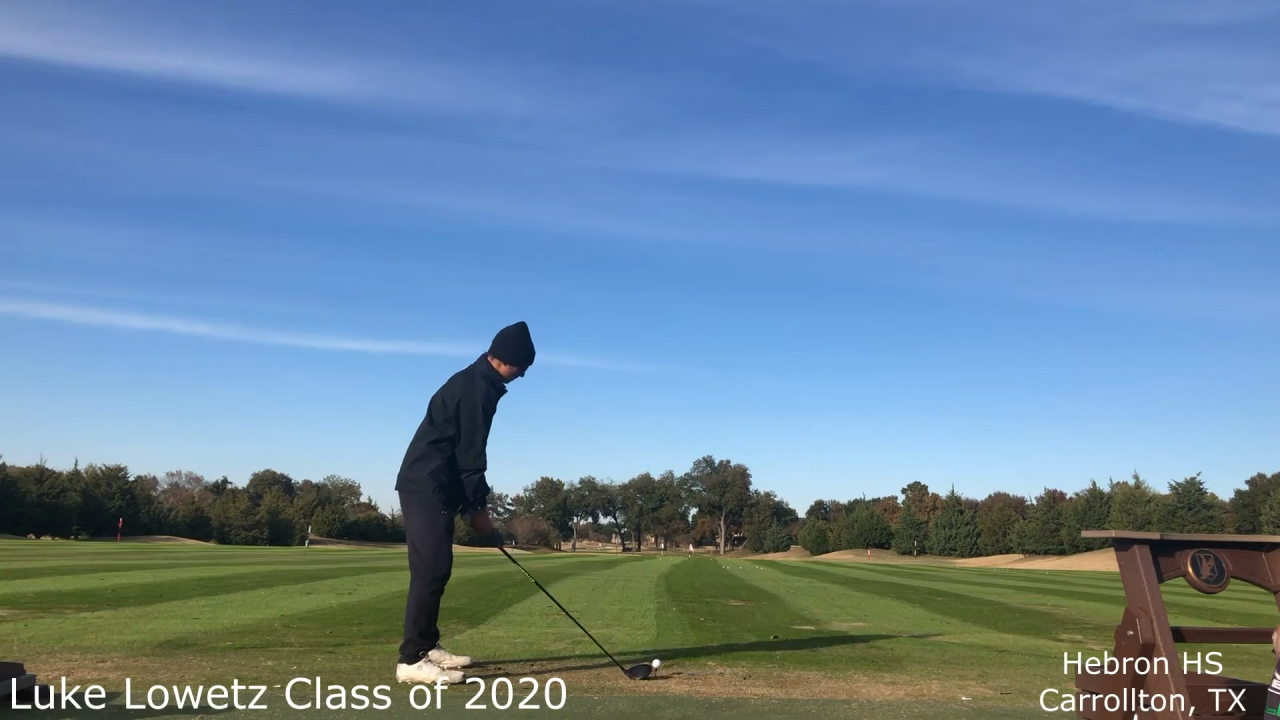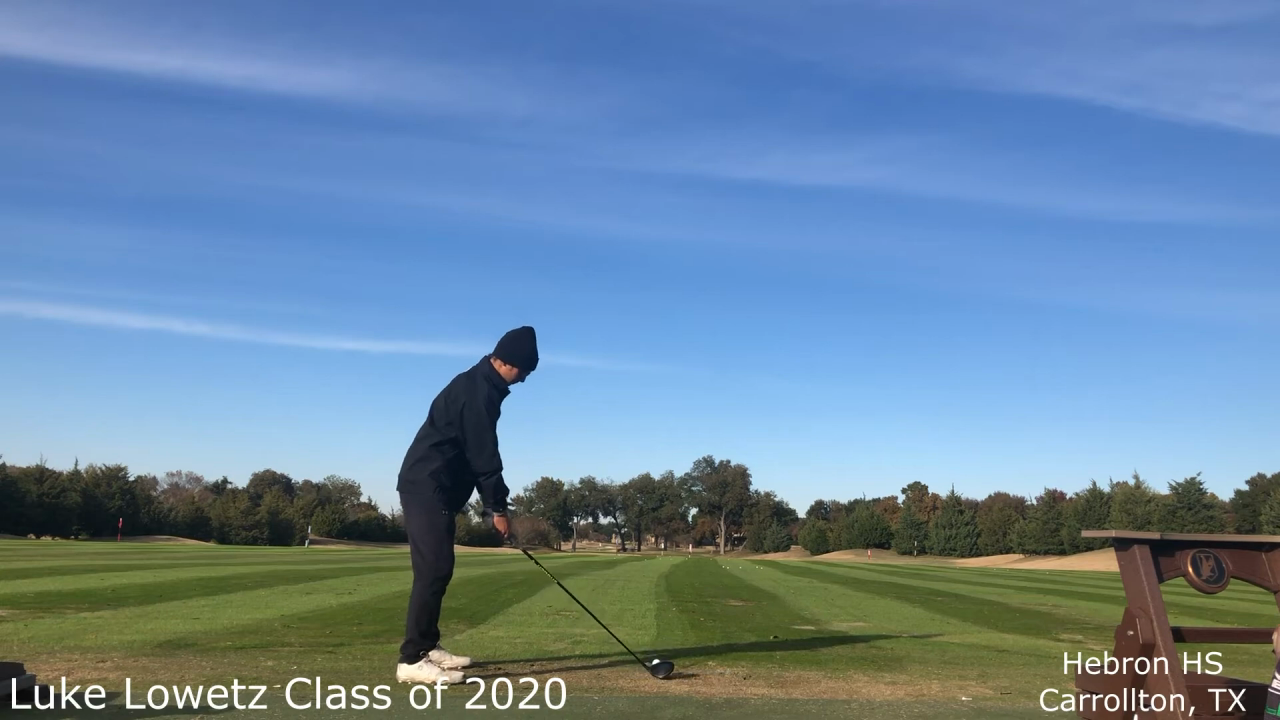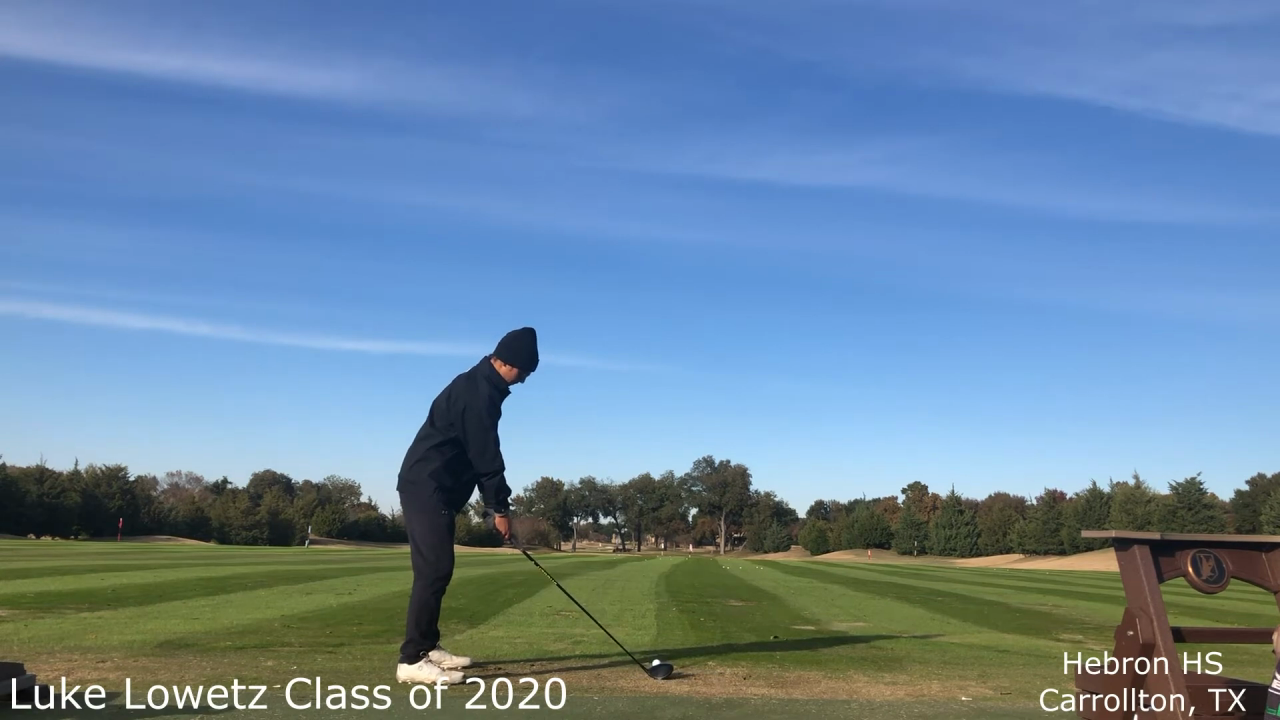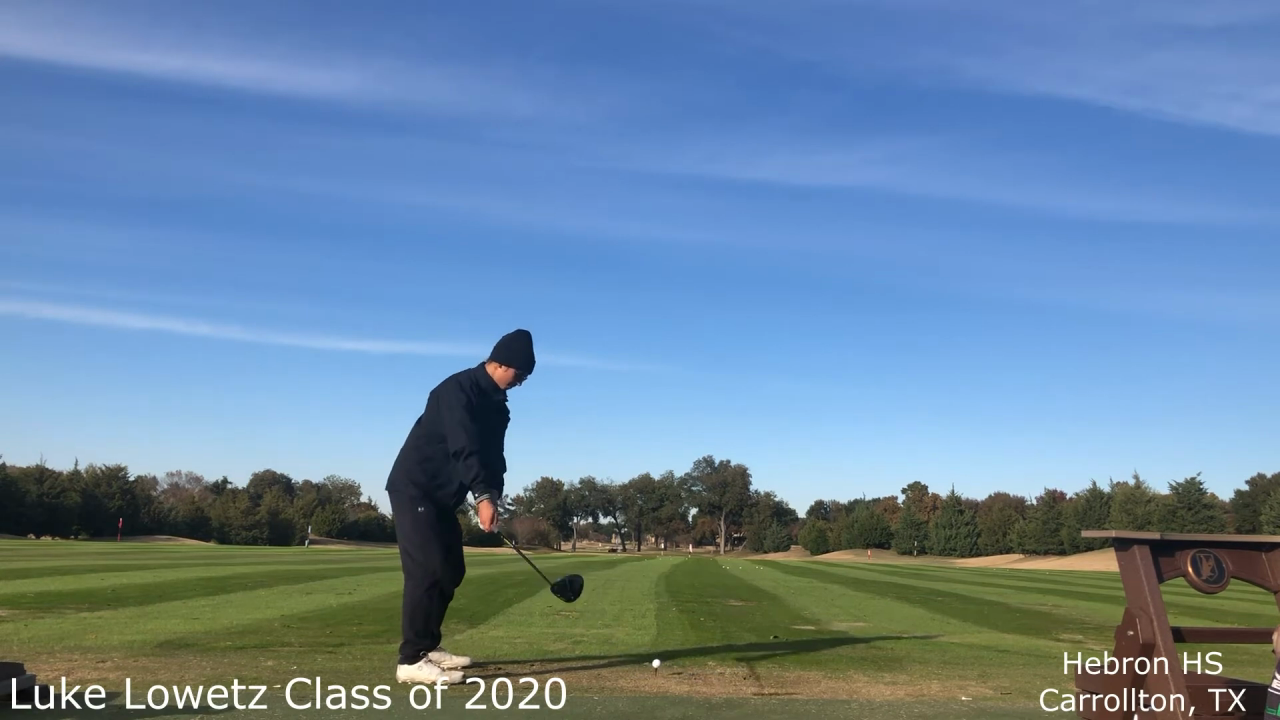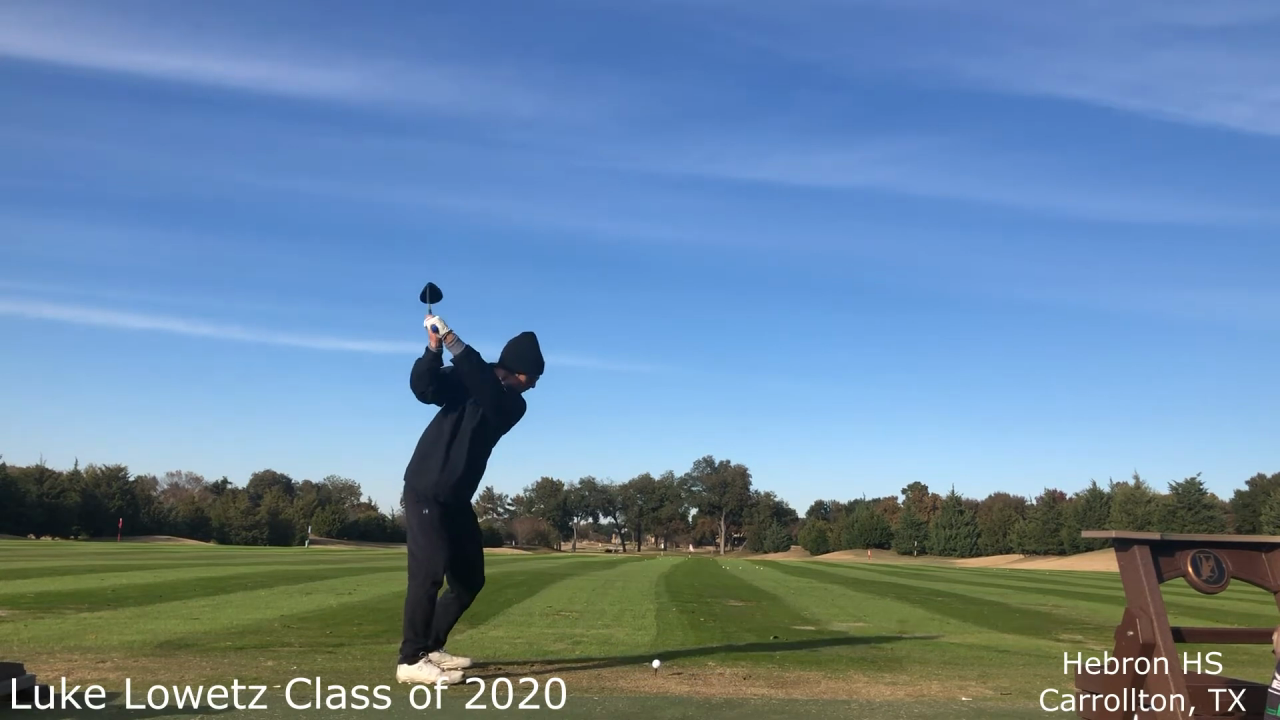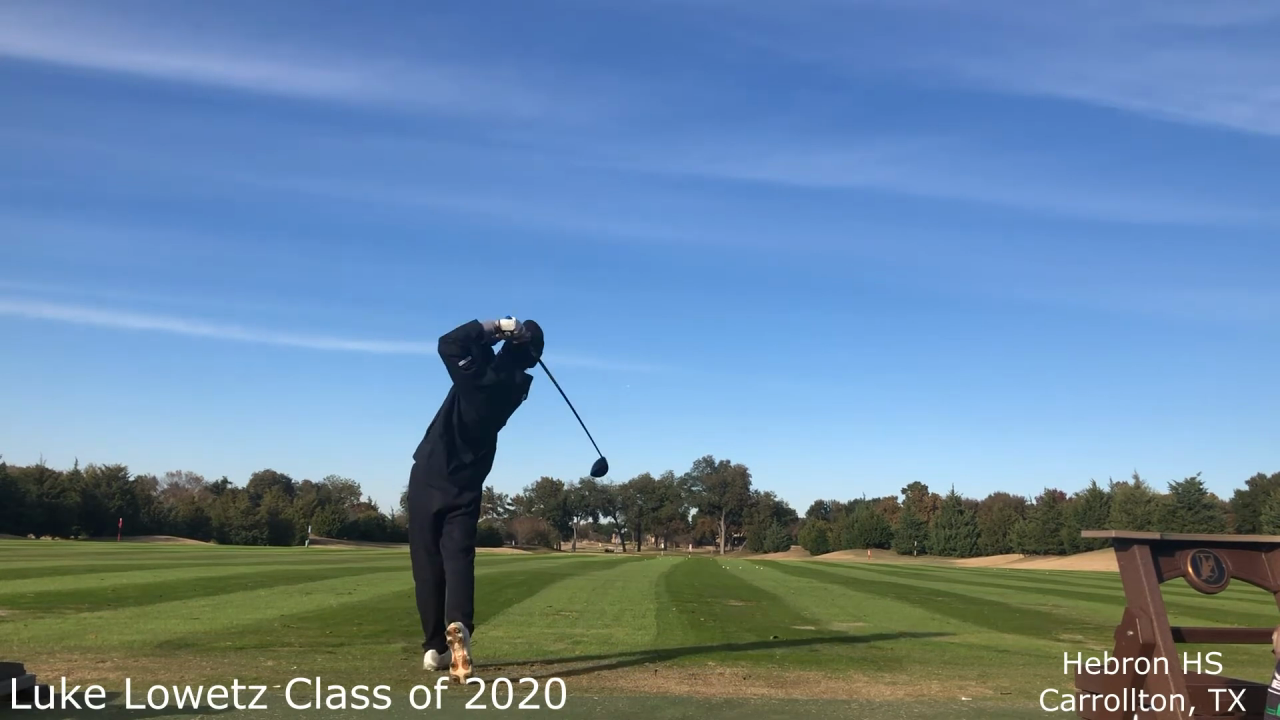
dt=0.7s
person 1, frame 1
left shoulder: (473, 383)
right shoulder: (477, 390)
right elbow: (469, 454)
left wrist: (471, 503)
right wrist: (478, 506)
left hip: (428, 486)
right hip: (428, 488)
left knee: (436, 569)
right knee: (431, 570)
left ankle: (427, 647)
right ankle: (412, 660)
person 1, frame 2
left shoulder: (478, 385)
right shoulder: (479, 393)
left elbow: (474, 453)
right elbow: (483, 456)
left wrist: (491, 503)
right wrist: (498, 508)
left hip: (432, 487)
right hip: (429, 488)
left knee: (438, 570)
right knee: (434, 570)
left ankle: (428, 647)
right ankle: (412, 659)
person 1, frame 3
left shoulder: (478, 386)
right shoulder: (479, 393)
left elbow: (478, 455)
right elbow: (485, 457)
left wrist: (492, 503)
right wrist: (500, 507)
left hip: (432, 487)
right hip: (428, 488)
left knee: (438, 569)
right knee: (434, 570)
left ankle: (428, 647)
right ankle: (412, 659)
person 1, frame 4
left shoulder: (498, 408)
right shoulder: (459, 387)
left elbow: (494, 457)
right elbow: (465, 444)
left wrist: (491, 497)
right wrist: (482, 496)
left hip: (444, 496)
right hip: (413, 488)
left knee: (449, 572)
right knee: (425, 569)
left ankle: (428, 646)
right ankle: (411, 660)
person 1, frame 5
left shoulder: (513, 404)
right shoulder: (462, 379)
left elbow: (485, 384)
right elbow: (423, 386)
left wrist: (450, 340)
right wrist: (434, 348)
left hip: (457, 497)
right hip: (426, 489)
left knee: (469, 578)
right knee: (430, 571)
left ankle: (430, 647)
right ankle: (411, 660)
person 1, frame 6
left shoulder: (483, 381)
right shoulder: (514, 388)
left elbow: (450, 344)
right elbow: (477, 351)
left wrist: (497, 327)
right wrist: (501, 333)
left hip: (428, 481)
right hip: (465, 490)
left knee: (428, 567)
right knee: (458, 561)
left ankle: (435, 647)
right ankle: (459, 625)
